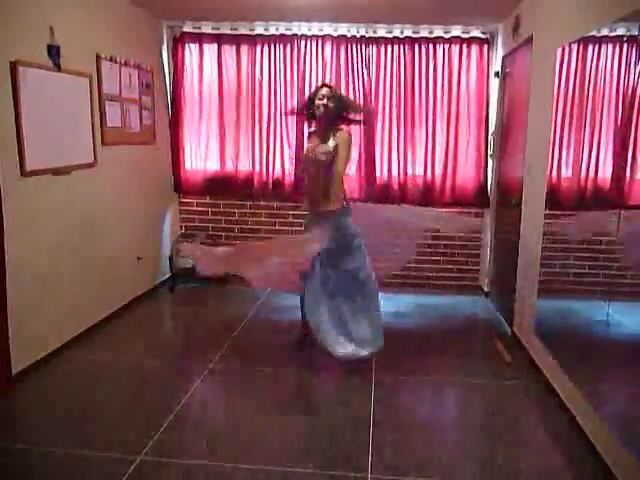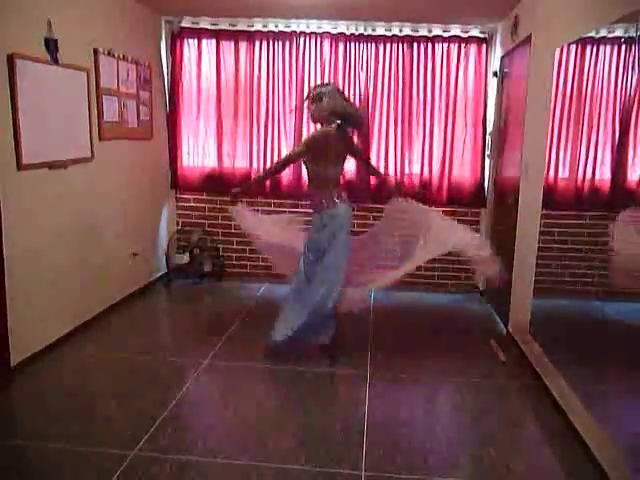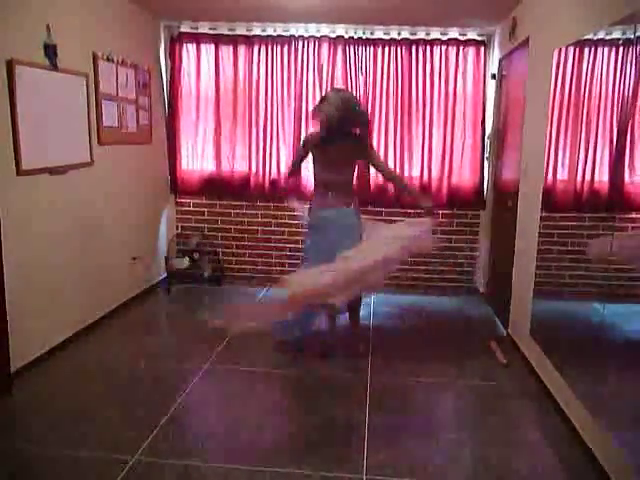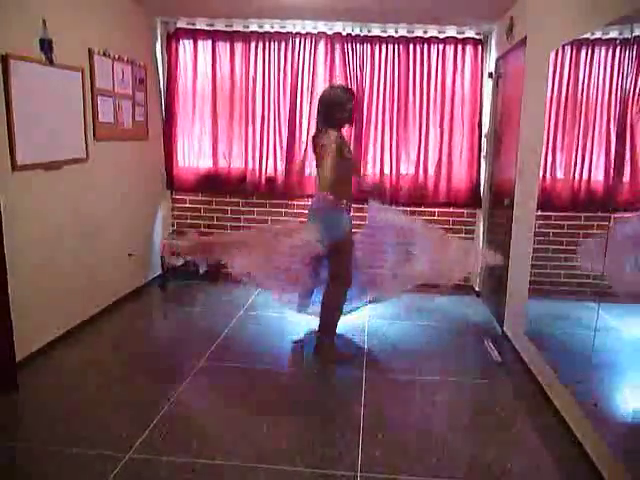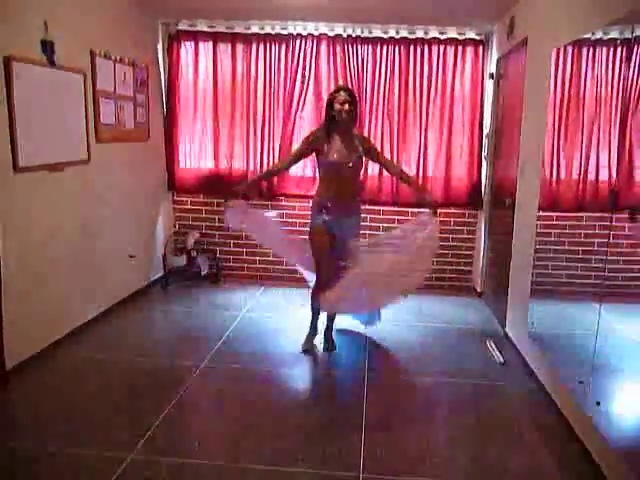
dt=1s
person 1, frame 1
left shoulder: (343, 135)
right shoulder: (311, 138)
left elbow: (339, 169)
left wrist: (333, 203)
left hip: (337, 216)
right hip: (315, 214)
left knee: (339, 278)
right knee: (306, 274)
left ankle: (350, 336)
right ankle: (308, 328)
person 1, frame 2
left shoulder: (322, 135)
right shoulder: (342, 133)
left elbow: (284, 163)
right elbow: (366, 162)
left wrist: (247, 186)
right wrist: (386, 183)
left hip: (328, 208)
right hip: (338, 205)
left knee: (318, 276)
right knee: (328, 278)
right ankle: (325, 338)
person 1, frame 3
left shoulder: (313, 138)
right shoulder: (359, 141)
left elbow: (294, 168)
right elbow: (388, 172)
left wrist: (287, 180)
right wrist: (420, 198)
left hip: (320, 211)
right hip: (347, 213)
person 1, frame 4
left shoulder: (334, 136)
right shoulder: (333, 136)
left elbow: (345, 167)
right elbow: (326, 171)
right wrist: (328, 191)
left hip: (328, 208)
right hip: (332, 209)
left knee: (333, 275)
right knee: (342, 278)
left ankle: (322, 336)
right ankle: (326, 342)
person 1, frame 5
left shoulder: (360, 141)
right shoulder: (319, 137)
left elbow: (390, 166)
right elbow: (288, 161)
left wrist: (420, 190)
right wrist: (253, 181)
left hip: (350, 214)
right hip: (324, 213)
left knee: (337, 275)
right knee: (324, 275)
left ankle: (328, 330)
right ankle: (312, 330)
